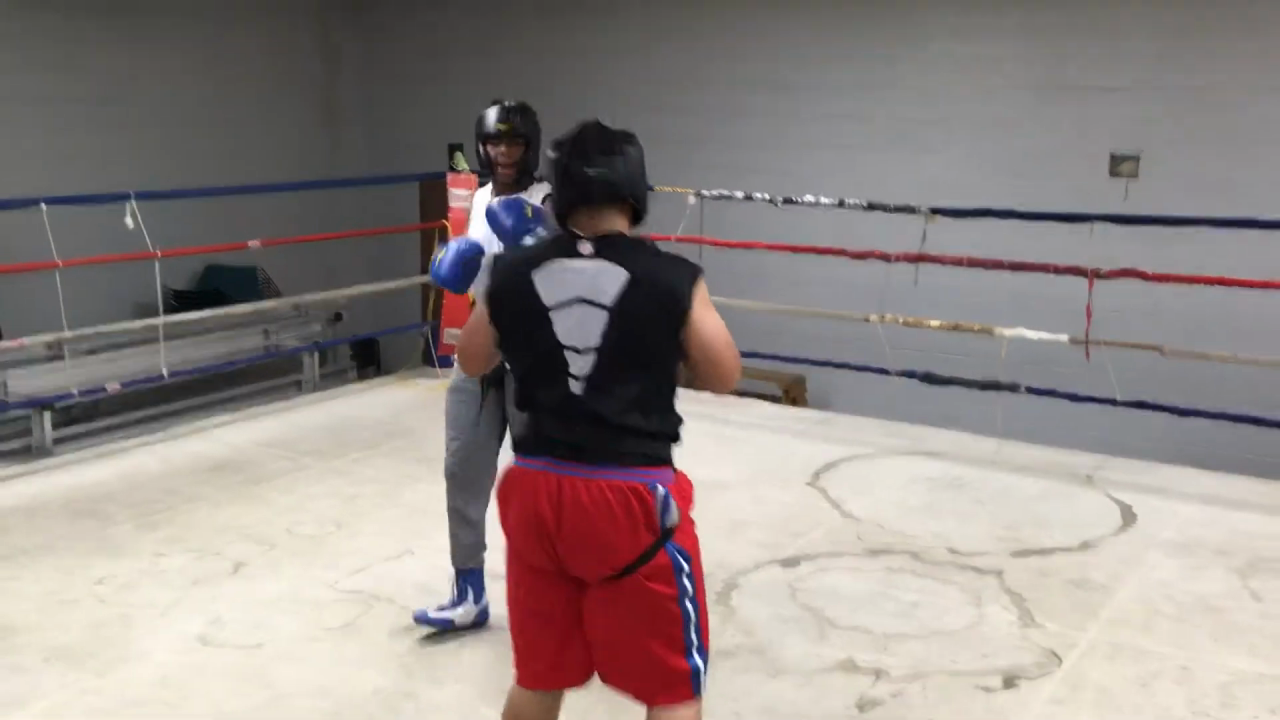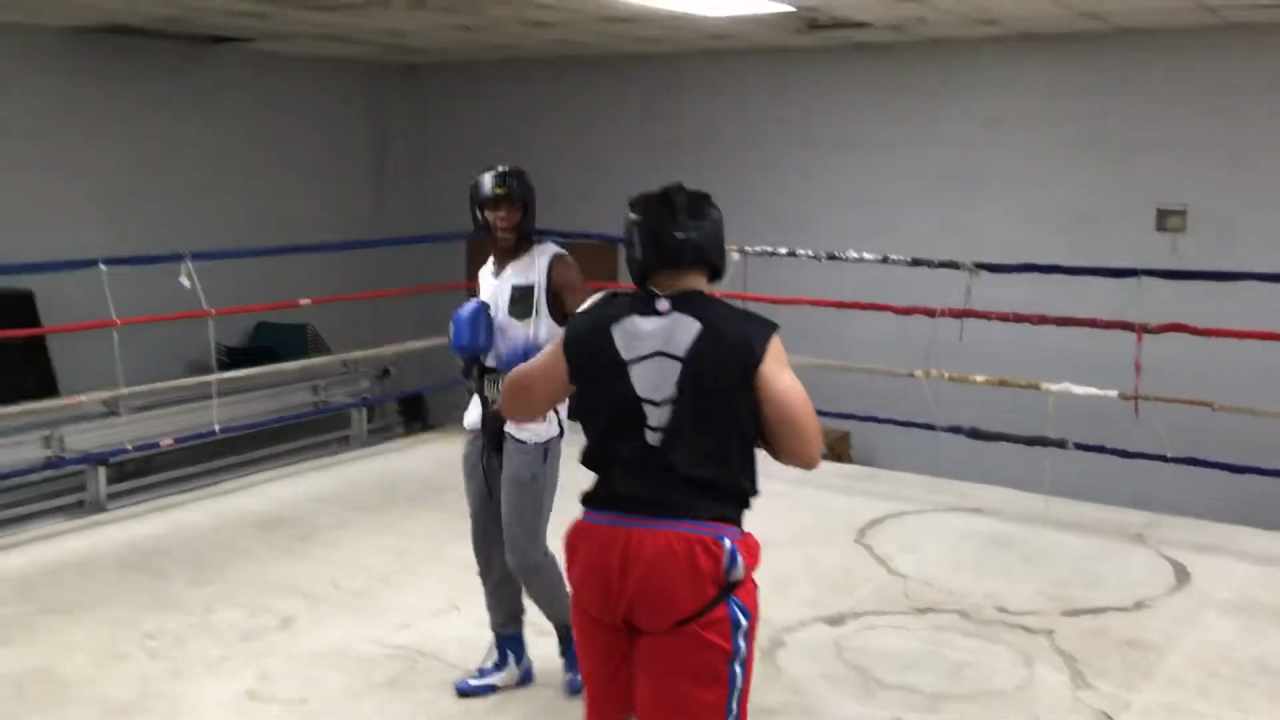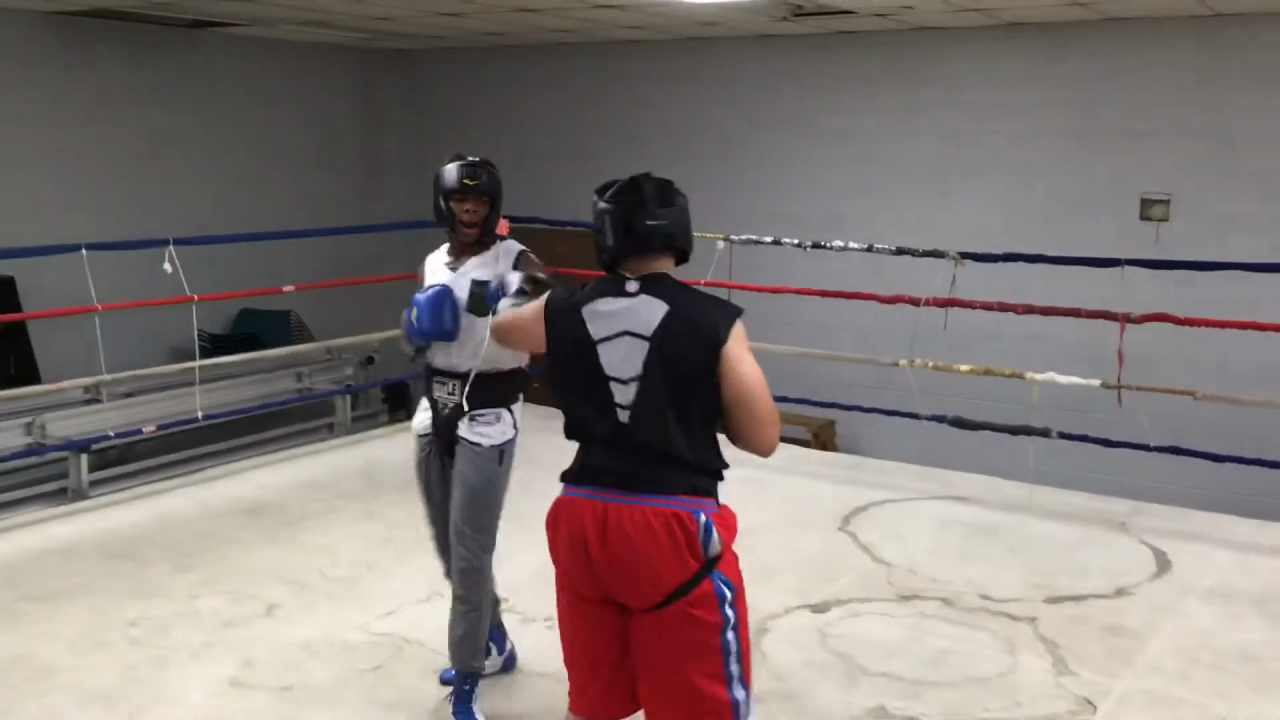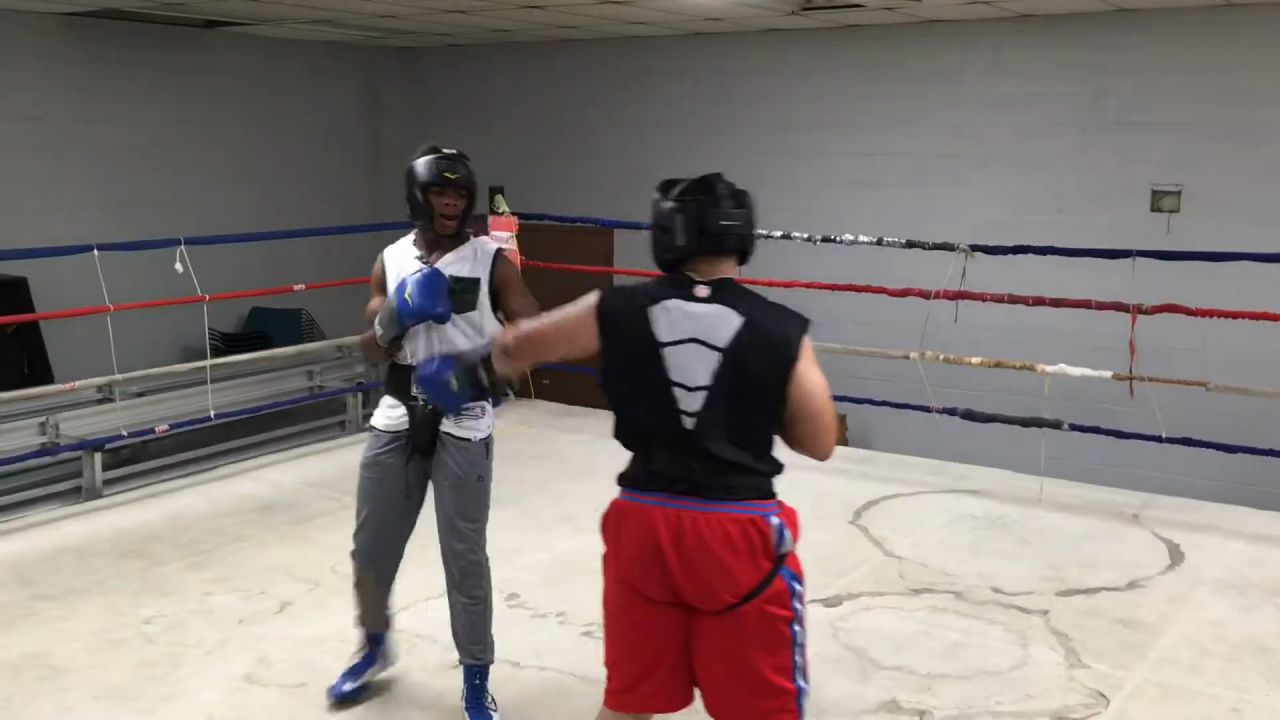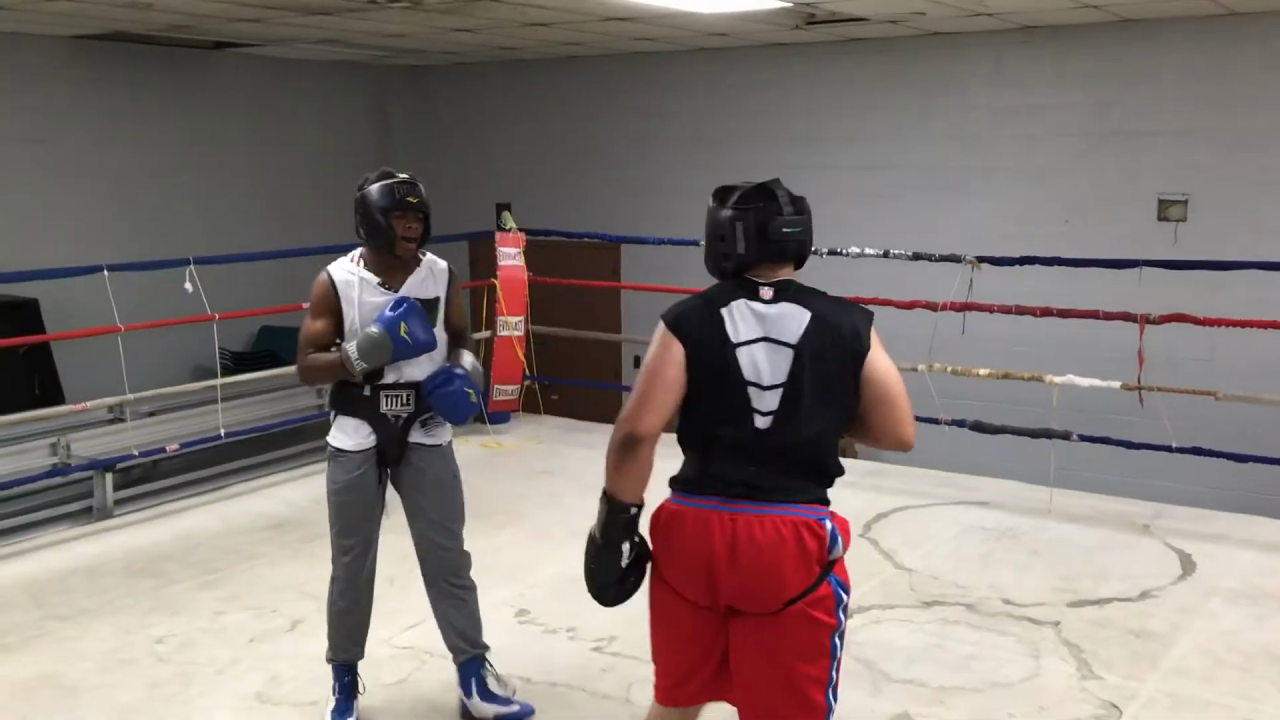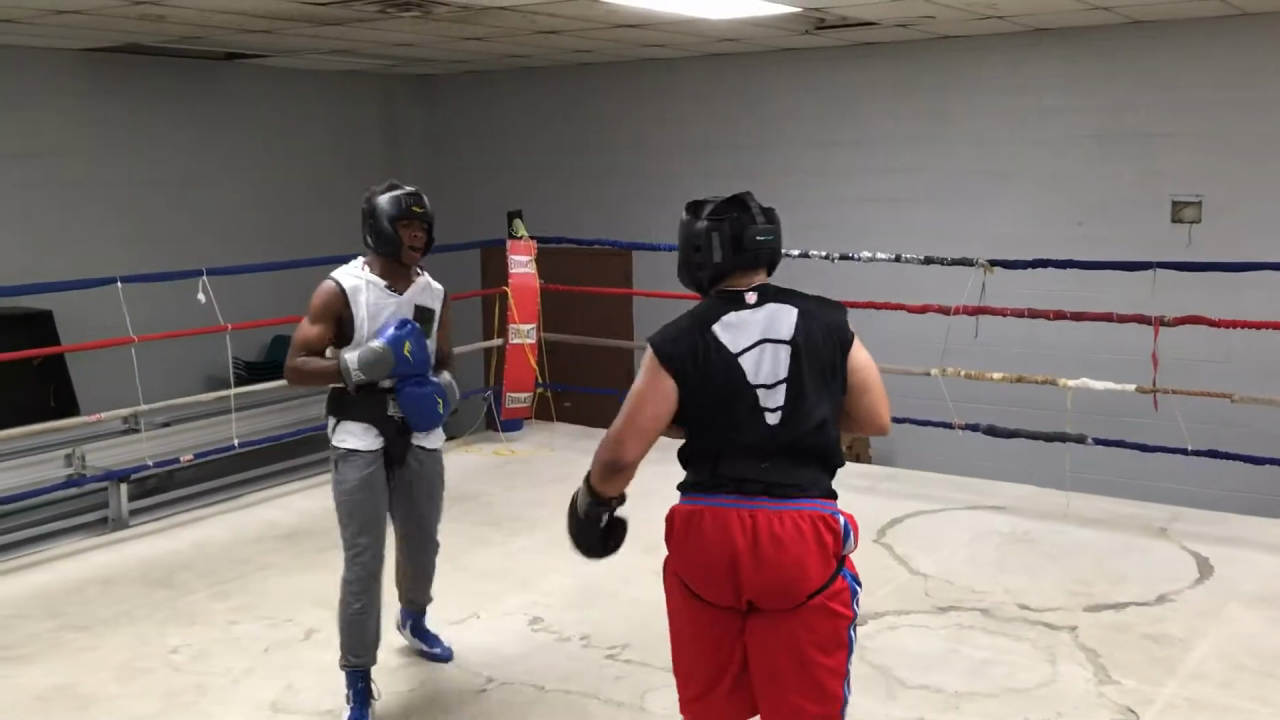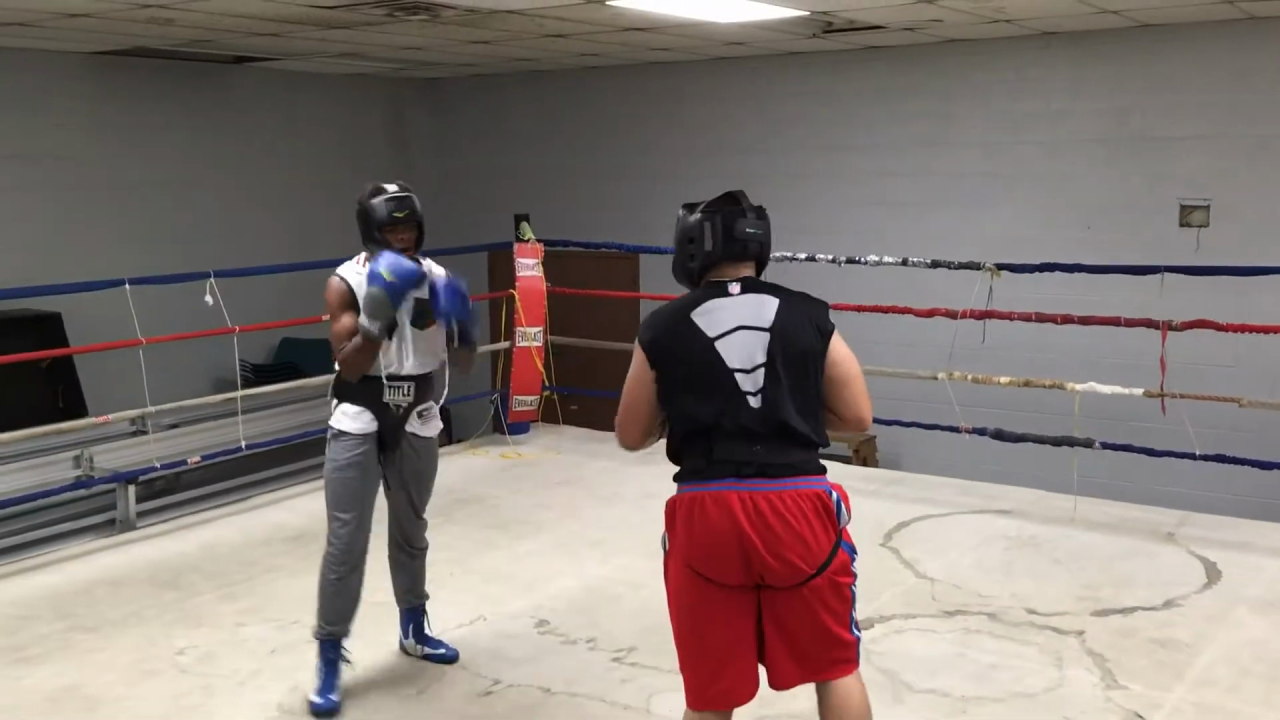
dt=0.3s
person 1, frame 1
left shoulder: (547, 201)
right shoulder: (479, 200)
left wrist: (539, 232)
right wrist: (451, 267)
right knee: (463, 471)
right ankle: (468, 594)
person 1, frame 2
left shoulder: (554, 265)
right shoulder: (488, 270)
right wrist: (466, 336)
left hip: (535, 420)
right hip: (485, 414)
left knee: (522, 550)
right knee: (488, 546)
left ankle: (570, 638)
right ankle: (510, 657)
person 1, frame 3
left shoulder: (516, 261)
right shoulder: (432, 264)
right wrist: (415, 327)
left hip: (487, 424)
right hip: (434, 417)
left knee: (469, 556)
right knee: (452, 551)
right ankle: (492, 644)
person 1, frame 4
left shoulder: (492, 260)
right shoulder: (392, 260)
right elbow: (371, 351)
right wrist: (392, 320)
left hip: (462, 422)
right hip: (398, 416)
left knee: (464, 556)
right knee: (372, 546)
right ankle: (373, 649)
person 1, frame 5
left shoulder: (439, 274)
right shoulder: (335, 282)
left elbow: (461, 337)
right elbow: (308, 369)
left wrist: (468, 370)
right wrist: (363, 350)
left hip: (426, 430)
right hip: (357, 435)
left knee: (446, 556)
right knee: (352, 564)
person 1, frame 6
left shoulder: (434, 293)
right shoulder: (340, 289)
right elbow: (295, 368)
left wrist: (444, 388)
right wrist: (362, 362)
left hip: (419, 434)
right hip: (360, 436)
left knee: (423, 542)
right knee: (363, 562)
left ankle: (414, 620)
person 1, frame 7
left shoulder: (437, 278)
right shoulder: (345, 282)
left elbow: (459, 357)
right elbow: (352, 366)
left wrist: (463, 328)
right wrist: (378, 314)
left hip: (417, 417)
right hip: (358, 418)
left knee: (410, 529)
right knee: (346, 537)
left ankle: (414, 628)
right ankle: (328, 659)
person 2, frame 1
left shoulder: (513, 276)
right shoulder: (674, 281)
left elbow: (470, 362)
right elbow: (723, 378)
left hip: (536, 493)
right hip: (632, 500)
person 2, frame 2
left shoulder: (590, 332)
right shoulder: (749, 338)
left elbow: (513, 404)
right elbow: (805, 451)
left hip: (603, 542)
right hip: (698, 557)
person 2, frame 3
left shoulder: (566, 313)
right shoulder: (715, 321)
left elbow: (504, 328)
right elbow: (762, 439)
left wrist: (517, 298)
left hip: (585, 521)
right hip: (677, 528)
person 2, frame 4
left shoulder: (618, 311)
right shoulder: (781, 330)
left elbow: (519, 345)
right elbow: (819, 443)
left wrist: (479, 363)
left hip: (644, 523)
right hip: (741, 533)
person 2, frame 5
left shoulder: (688, 321)
right shoulder: (848, 327)
left elbow: (637, 430)
right elbow: (898, 434)
left wrist: (616, 515)
left hip: (694, 528)
right hip: (792, 540)
person 2, frame 6
left shoulder: (676, 343)
right shoulder: (828, 322)
left elbow: (623, 453)
right elbow: (874, 419)
left wrist: (594, 498)
left hip: (707, 534)
right hip: (804, 538)
person 2, frame 7
left shoulder: (664, 329)
right shoulder: (809, 316)
left elbow: (632, 435)
right elbow: (856, 415)
left hip: (707, 517)
right hip: (800, 511)
right knee: (836, 668)
